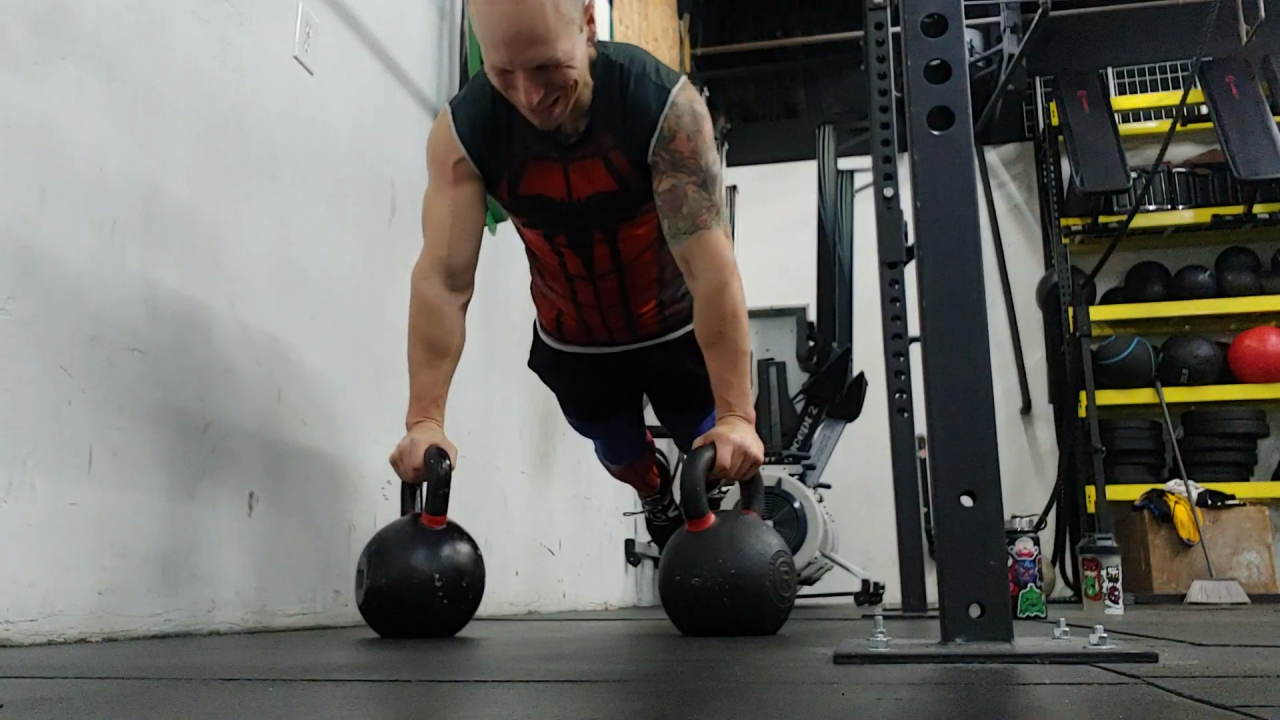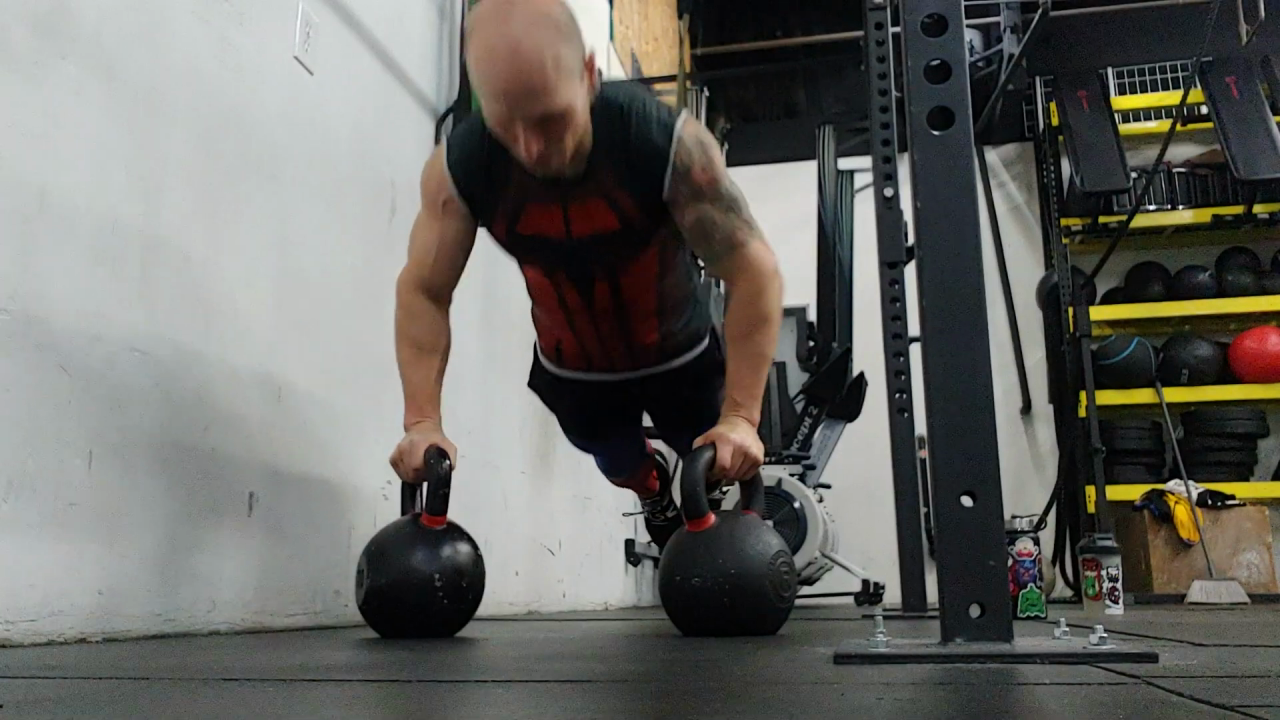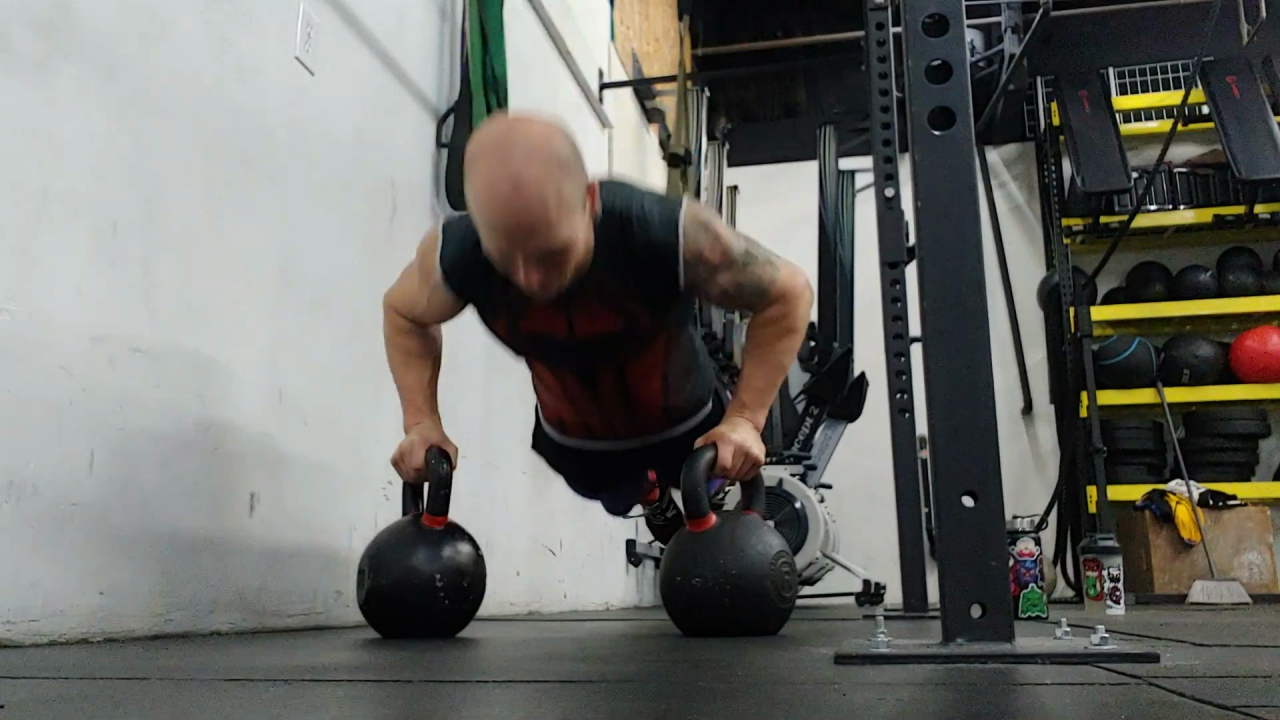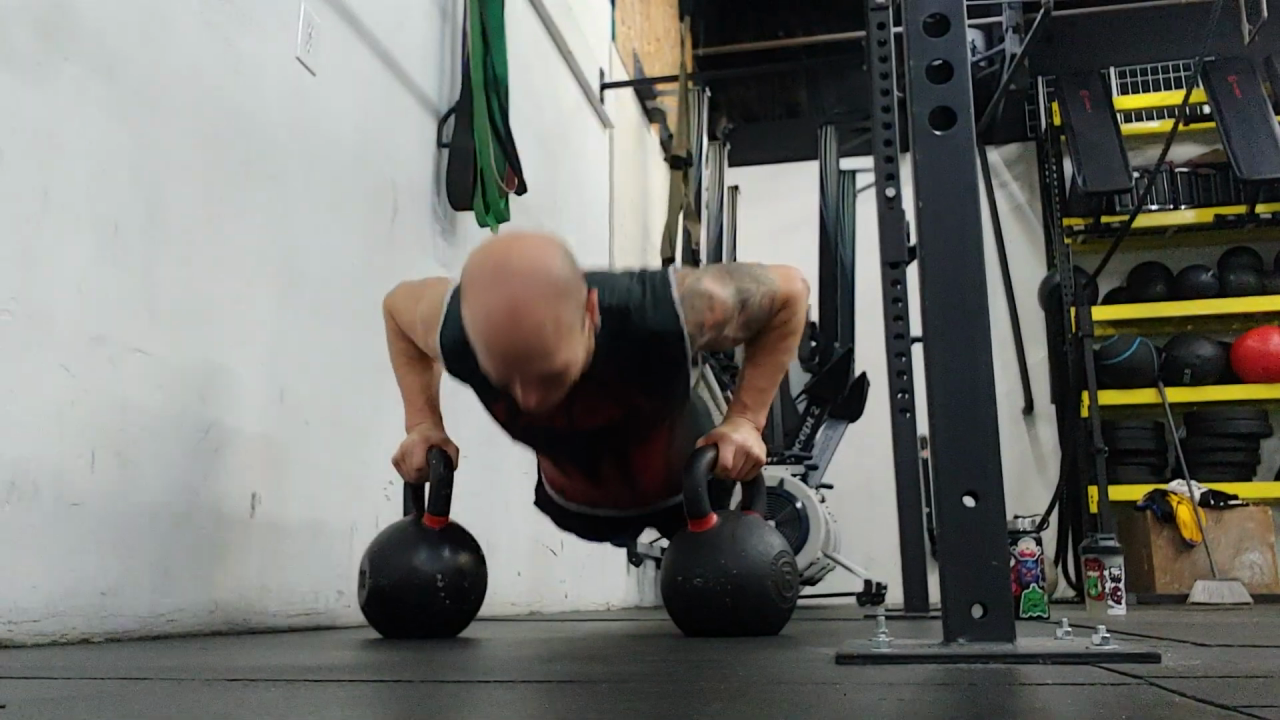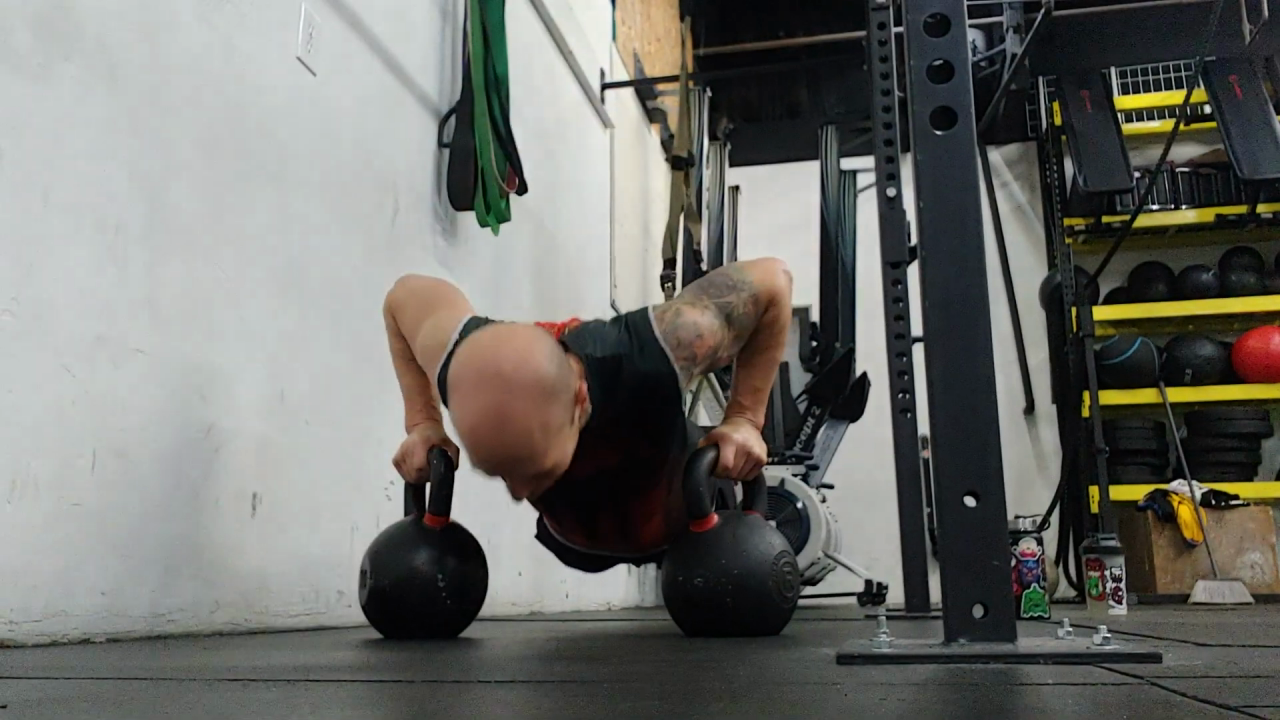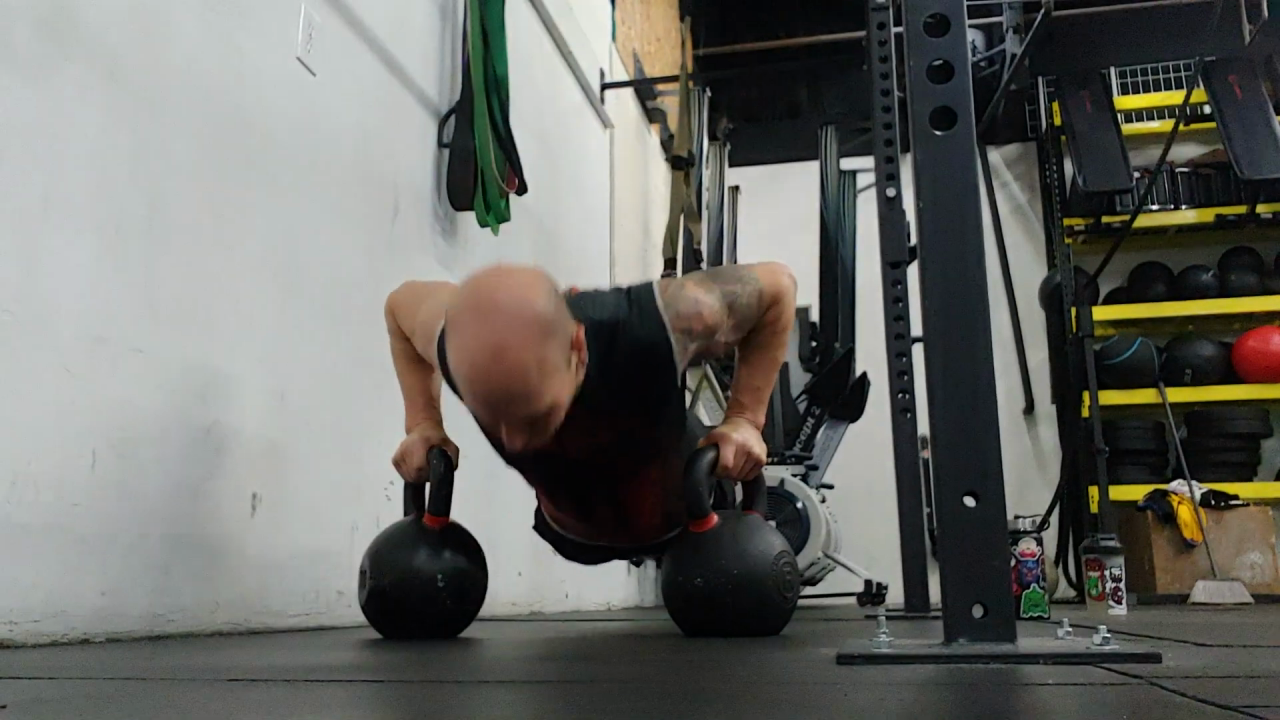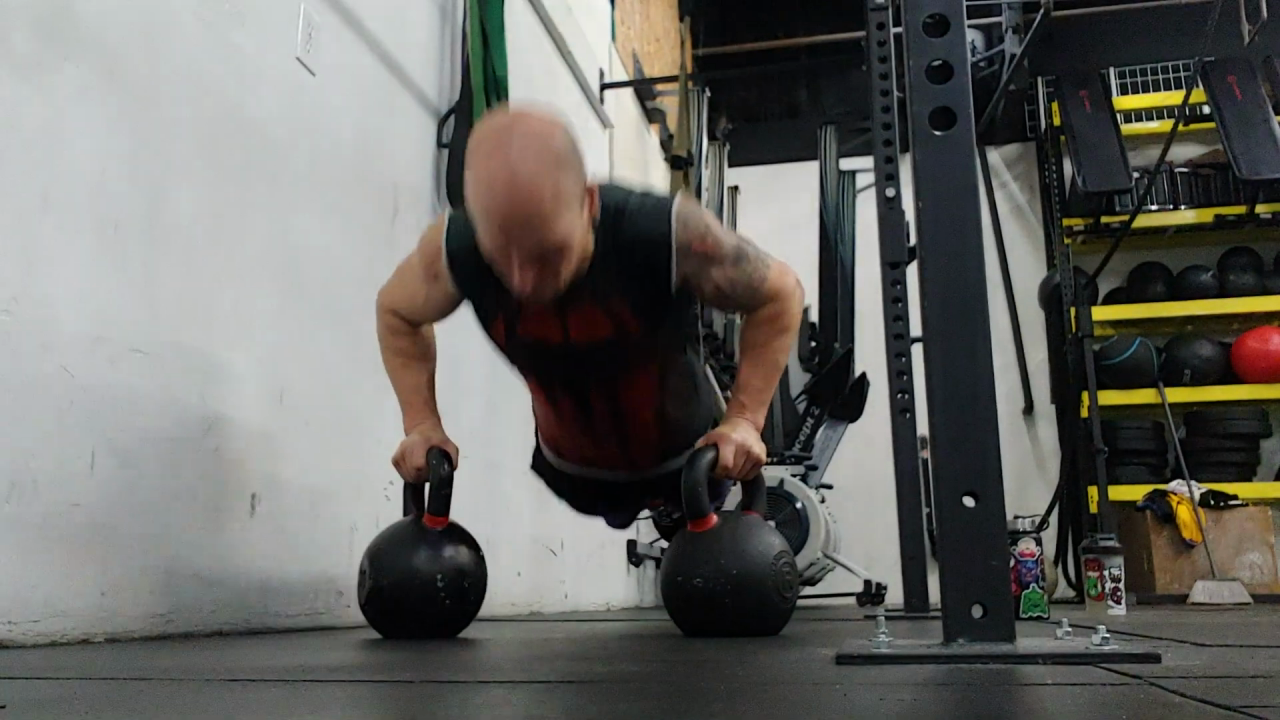
dt=0.2s
person 1, frame 1
left shoulder: (664, 103)
right shoulder: (463, 130)
left elbow: (710, 266)
right elbow: (445, 282)
left wrist: (737, 415)
right wrist: (424, 420)
left hip: (676, 332)
right hip: (572, 347)
left knee: (714, 459)
right knee: (621, 458)
right ankle: (657, 497)
person 1, frame 2
left shoulder: (666, 143)
right shoulder: (458, 167)
left elbow: (753, 273)
right elbow: (425, 292)
left wrist: (740, 416)
right wrist: (422, 418)
left hip: (677, 359)
right hip: (569, 373)
left knee: (711, 472)
right knee: (622, 471)
right ankle: (656, 498)
person 1, frame 3
left shoulder: (670, 236)
right shoulder: (454, 254)
left elbow: (787, 293)
right elbow: (405, 315)
left wrist: (746, 416)
right wrist: (420, 423)
left hip: (682, 423)
right hip: (573, 438)
right knee: (617, 505)
right ankle: (654, 499)
person 1, frame 4
left shoulder: (669, 314)
right shoulder: (455, 327)
left elbow: (788, 295)
right elbow: (398, 309)
left wrist: (747, 415)
right wrist: (422, 417)
left hip: (683, 486)
person 1, frame 5
left shoulder: (658, 356)
right shoulder: (456, 365)
left elbow: (771, 280)
right elbow: (402, 295)
left wrist: (745, 418)
right wrist: (422, 423)
person 1, frame 6
left shoulder: (656, 328)
right shoulder: (456, 341)
left elbow: (775, 285)
right elbow: (403, 303)
left wrist: (745, 419)
right wrist: (424, 426)
left hip: (680, 515)
person 1, frame 7
left shoulder: (668, 233)
right shoulder: (454, 247)
left elbow: (779, 293)
right elbow: (398, 311)
left wrist: (745, 419)
right wrist: (422, 426)
left hip: (682, 450)
right hip: (571, 461)
right knee: (620, 513)
right ankle: (650, 503)
